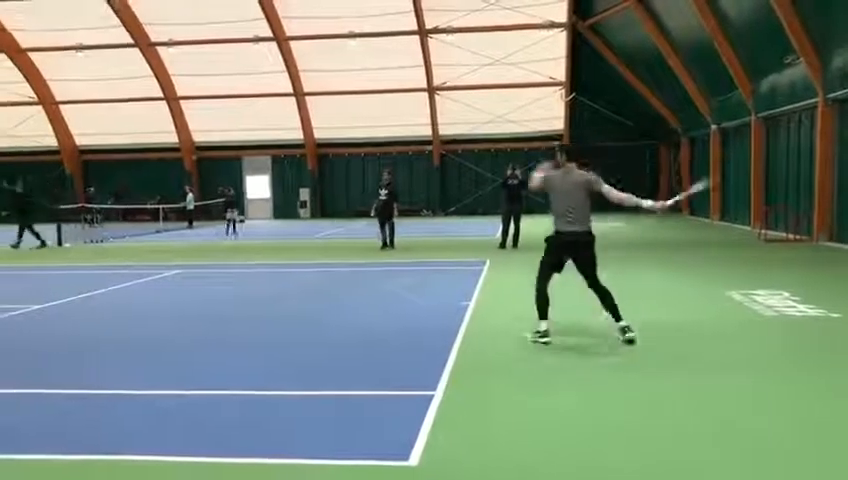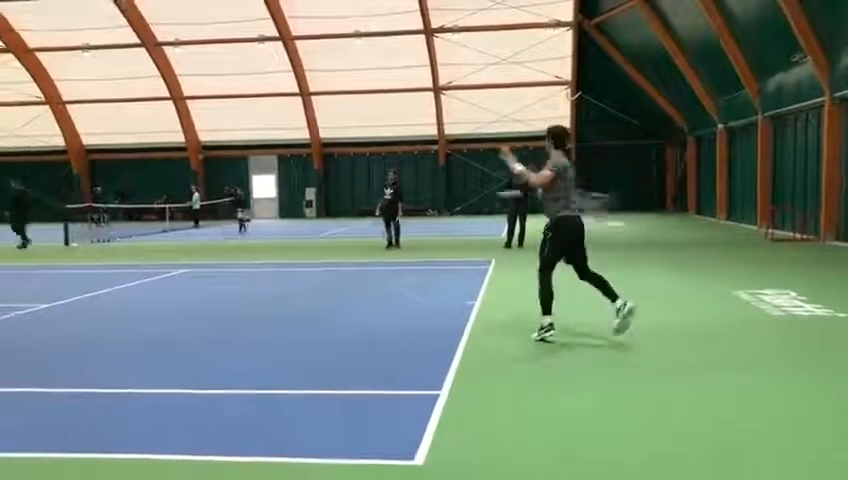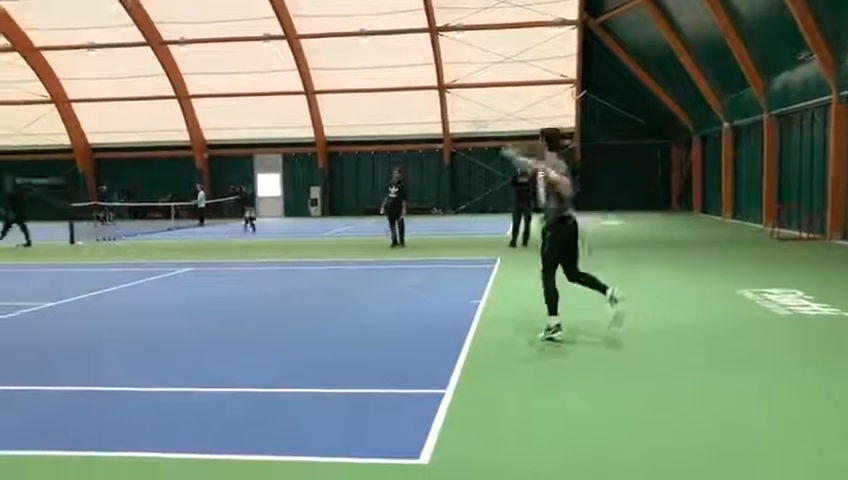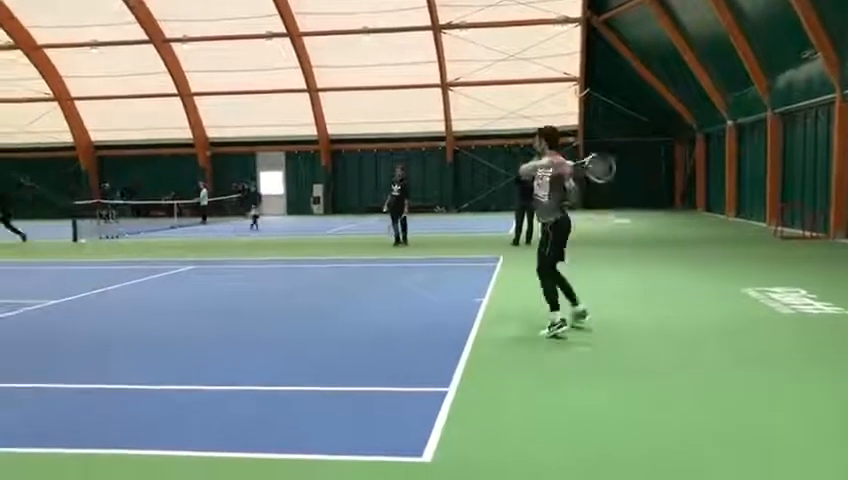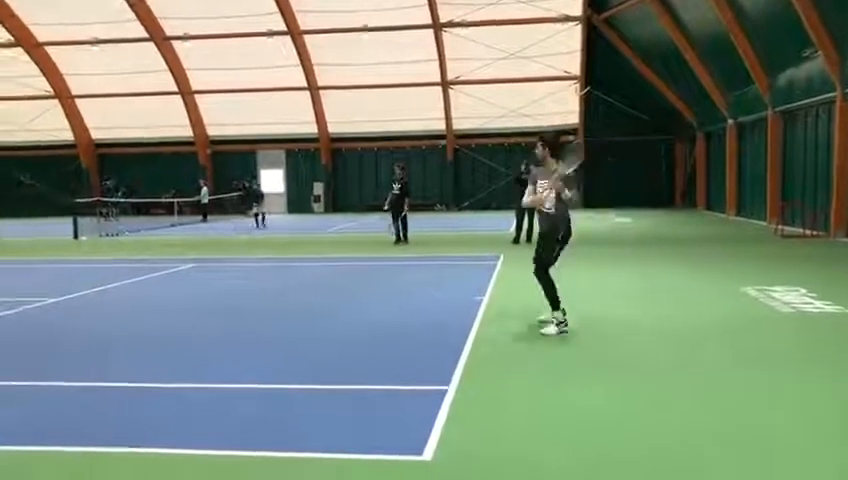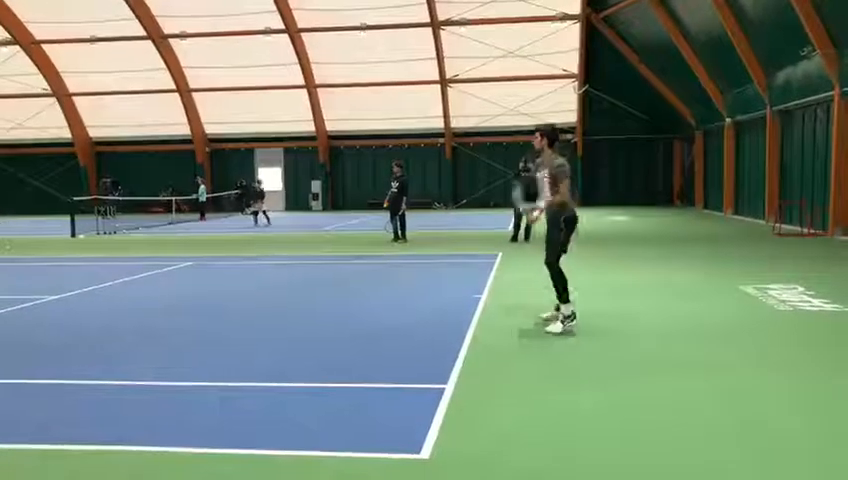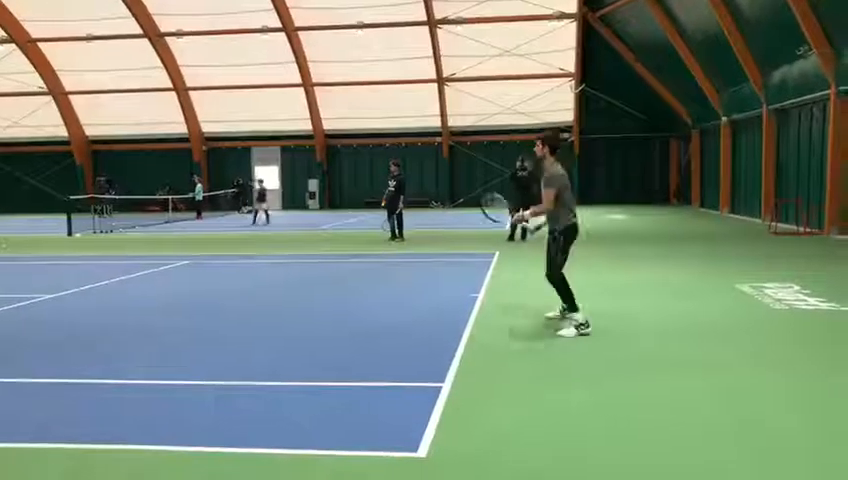
dt=0.2s
person 1, frame 1
left shoulder: (551, 176)
right shoulder: (588, 178)
left elbow: (533, 186)
right elbow: (616, 196)
left wrist: (540, 172)
right wrist: (649, 204)
left hip: (561, 239)
right hip: (585, 238)
left knee: (542, 281)
right knee: (595, 285)
left ankle: (542, 330)
right ankle: (623, 327)
person 1, frame 2
left shoulder: (556, 162)
right shoulder: (564, 163)
left elbow: (536, 181)
left wrist: (515, 166)
left hip: (559, 225)
right hip: (570, 222)
left knee: (544, 273)
right knee: (583, 271)
left ankle: (546, 324)
right ankle: (619, 304)
person 1, frame 3
left shoulder: (558, 165)
right shoulder: (545, 163)
left elbow: (567, 192)
right elbow: (525, 163)
left wrist: (550, 173)
left hip: (559, 225)
right hip: (566, 224)
left knee: (548, 274)
right knee: (573, 273)
left ankle: (553, 325)
right ankle: (610, 294)
person 1, frame 4
left shoulder: (563, 165)
right shoulder: (539, 161)
left elbow: (574, 192)
right elbow: (523, 171)
left wrist: (566, 174)
right wrist: (542, 162)
left hip: (557, 223)
right hip: (549, 224)
left knee: (544, 270)
right knee: (549, 269)
left ankle: (558, 321)
right ankle: (578, 309)
person 1, frame 5
left shoulder: (562, 174)
right shoulder: (536, 172)
left elbow: (570, 201)
right elbow: (526, 200)
left wrist: (563, 191)
right wrist: (533, 200)
left hip: (559, 231)
right hip: (545, 230)
left knee: (541, 271)
right knee: (540, 270)
left ankle: (561, 320)
right ankle: (558, 311)
person 1, frame 6
left shoulder: (559, 164)
right shoulder: (540, 163)
left elbow: (564, 197)
left wrist: (540, 206)
right wrist: (538, 211)
left hip: (565, 219)
right hip: (554, 219)
left knee: (551, 262)
right knee: (552, 262)
left ankle: (568, 314)
right ankle: (562, 306)
person 1, frame 7
left shoulder: (554, 173)
right shoulder: (550, 170)
left elbow: (547, 206)
left wrist: (525, 215)
right wrist: (538, 219)
left hip: (565, 228)
right hip: (558, 227)
left knee: (552, 273)
right knee: (554, 271)
left ankle: (581, 322)
right ankle: (566, 308)
